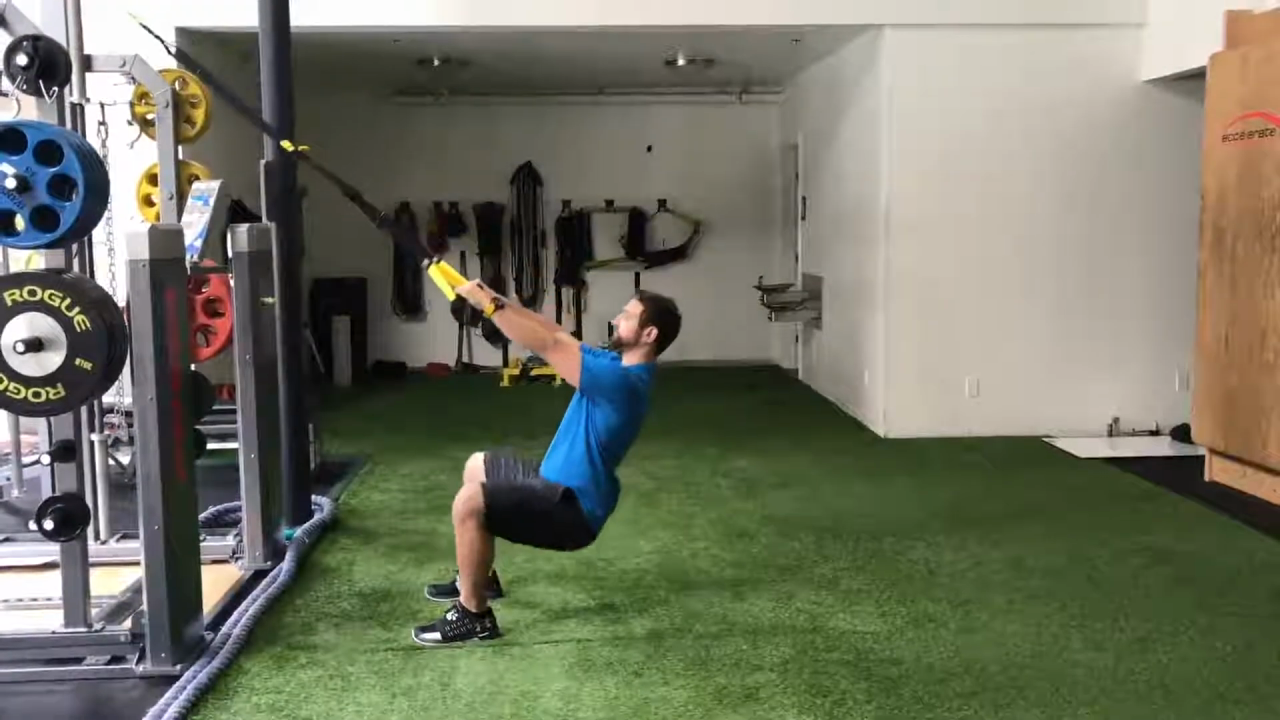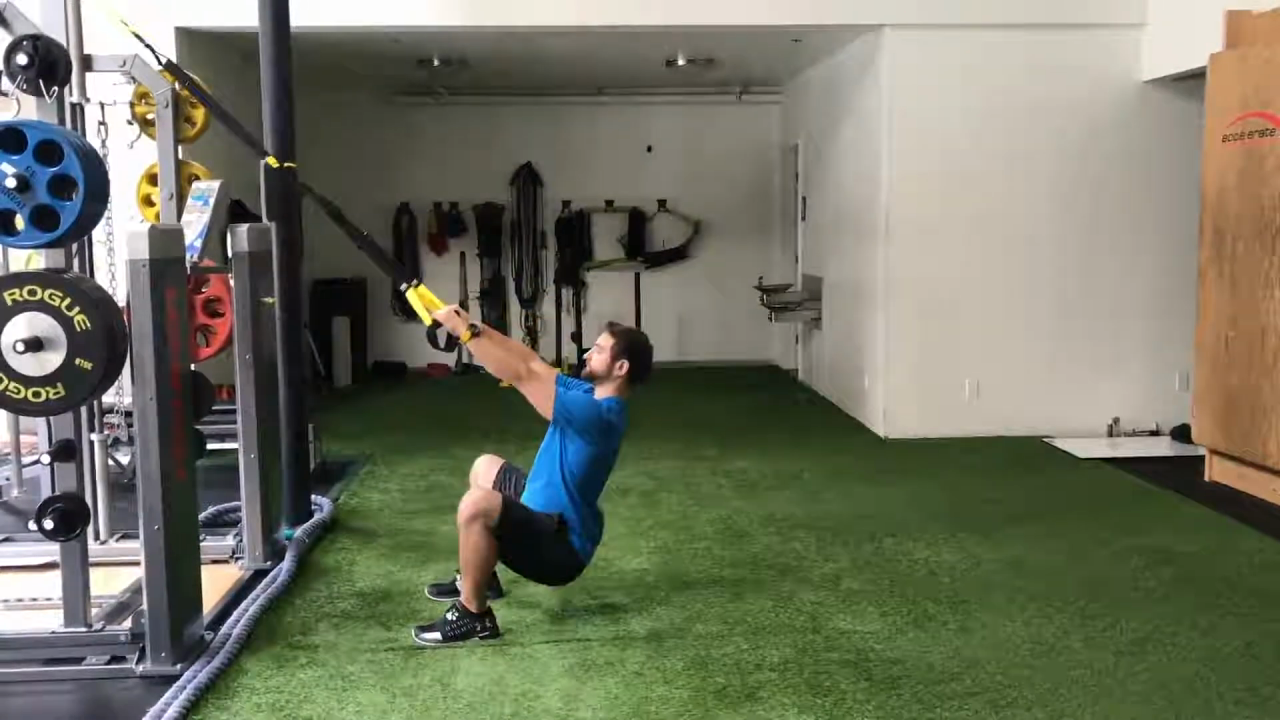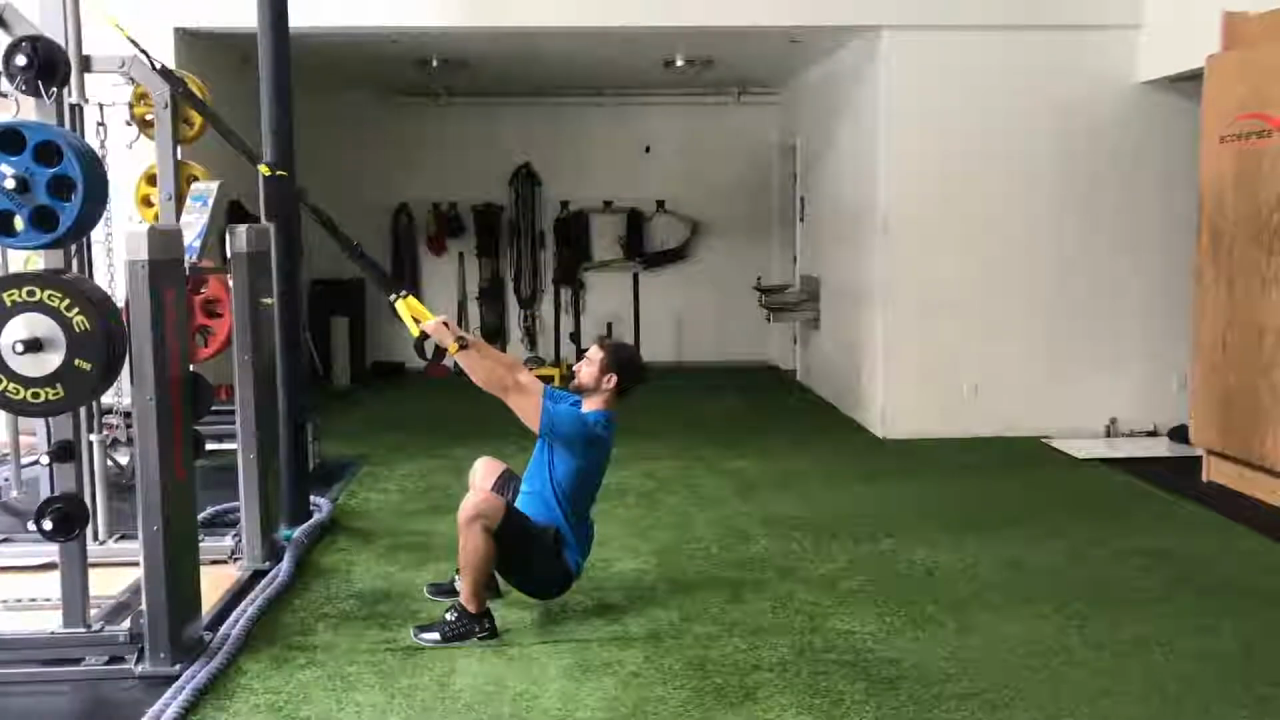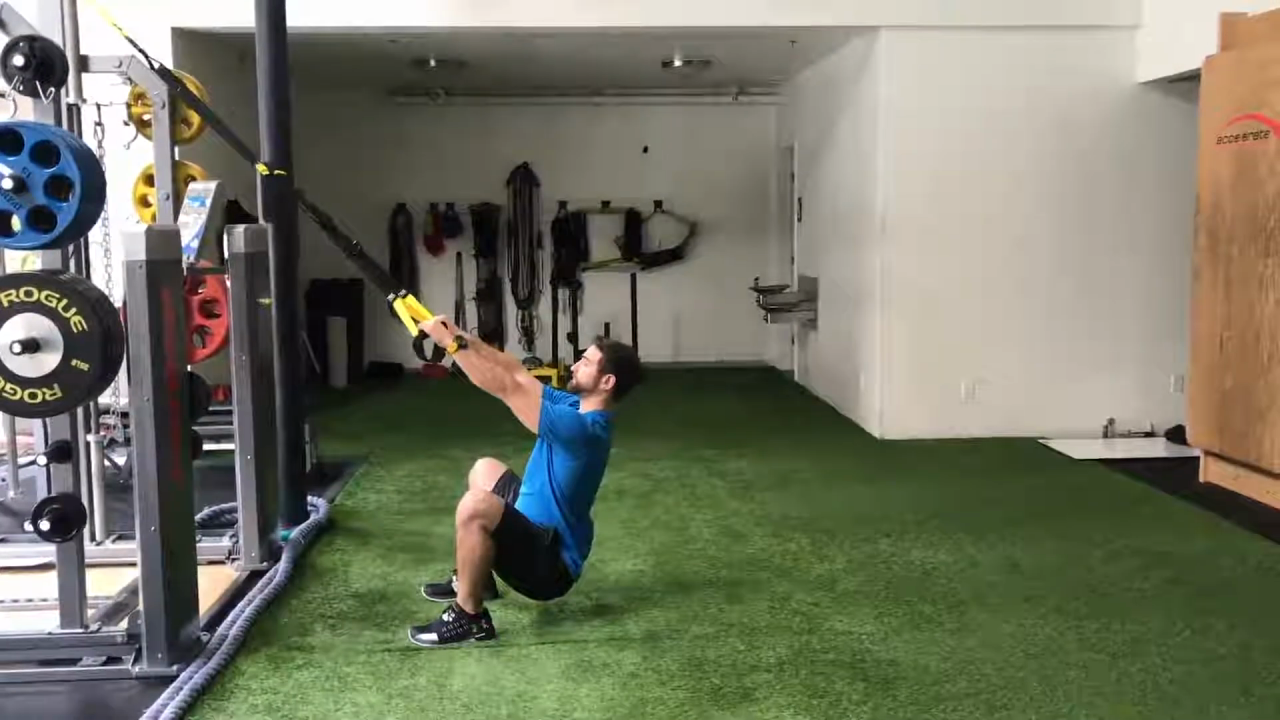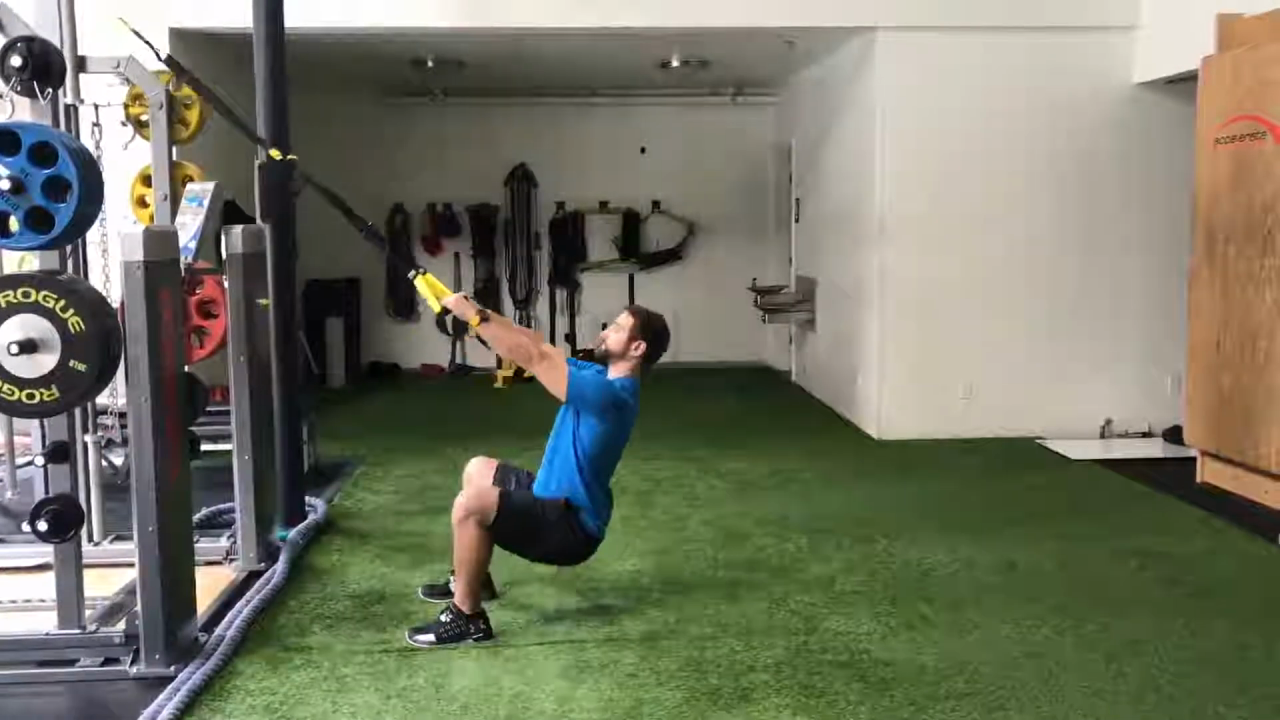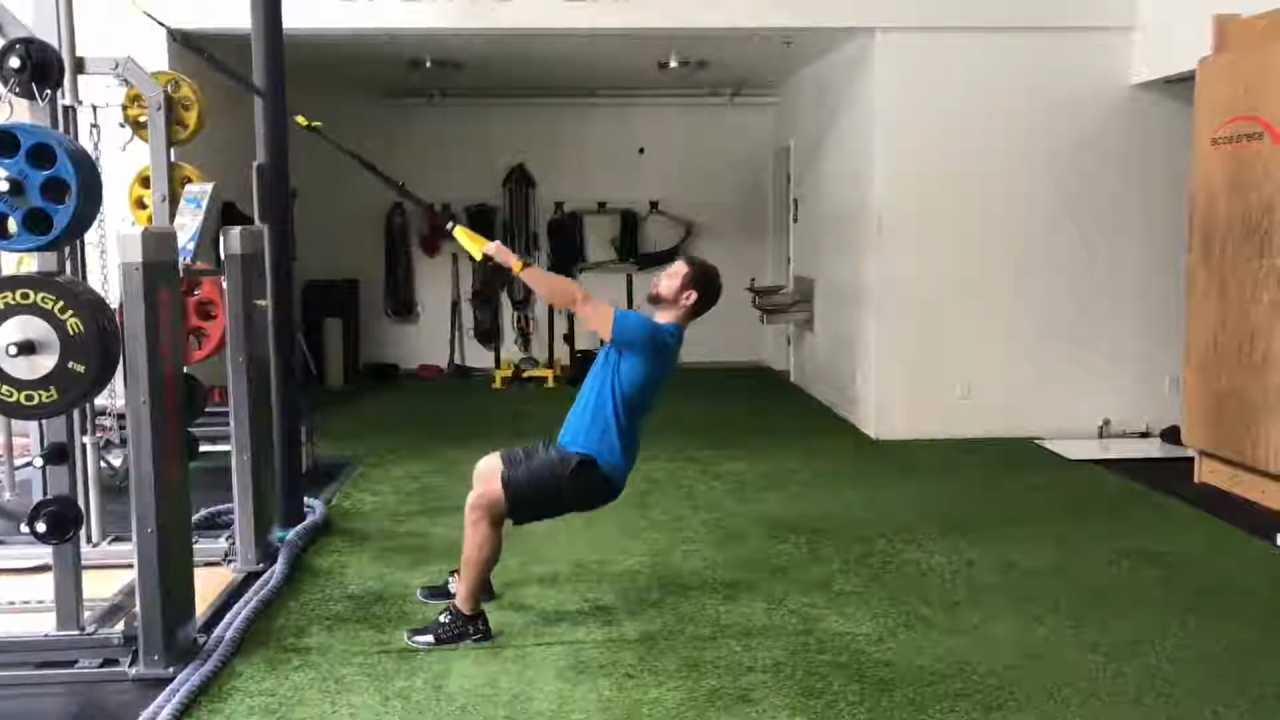
dt=0.3s
person 1, frame 1
left shoulder: (626, 382)
right shoulder: (619, 365)
left elbow: (549, 345)
right elbow: (556, 333)
left wrist: (487, 304)
right wrist: (495, 298)
left hip: (572, 510)
right hip: (560, 483)
left knee: (469, 502)
right knee: (478, 466)
left ankle: (473, 615)
right ankle: (479, 577)
person 1, frame 2
left shoulder: (598, 414)
right shoulder: (593, 395)
left elbow: (522, 376)
right elbow: (532, 362)
left wrist: (464, 331)
right wrist: (474, 325)
left hip: (559, 546)
right hip: (549, 514)
left knee: (476, 506)
right knee: (484, 468)
left ankle: (474, 616)
right ankle: (479, 577)
person 1, frame 3
left shoulder: (584, 428)
right shoulder: (577, 406)
left elbow: (507, 387)
right elbow: (519, 373)
left wrist: (452, 343)
right wrist: (461, 337)
left hip: (551, 562)
right hip: (543, 530)
left knee: (477, 508)
right knee: (485, 470)
left ankle: (472, 616)
right ankle: (477, 578)
person 1, frame 4
left shoulder: (583, 428)
right shoulder: (578, 407)
left elbow: (507, 387)
right elbow: (518, 373)
left wrist: (451, 343)
right wrist: (460, 336)
left hip: (551, 564)
right hip: (542, 532)
left knee: (475, 507)
right knee: (486, 470)
left ankle: (469, 616)
right ankle: (475, 578)
person 1, frame 5
left shoulder: (611, 394)
right shoulder: (604, 378)
left elbow: (534, 358)
right elbow: (539, 348)
left wrist: (474, 316)
right wrist: (478, 313)
left hip: (570, 525)
right hip: (559, 498)
left knee: (469, 506)
right knee: (478, 471)
left ankle: (467, 617)
right ankle: (472, 580)
person 1, frame 6
left shoulder: (654, 337)
right shoulder: (648, 330)
left elbow: (577, 300)
right elbow: (579, 301)
left wrist: (514, 263)
right wrist: (515, 264)
left hip: (590, 468)
right hip: (578, 452)
left knee: (481, 502)
right knee: (486, 470)
left ankle: (466, 617)
right ankle: (468, 579)
